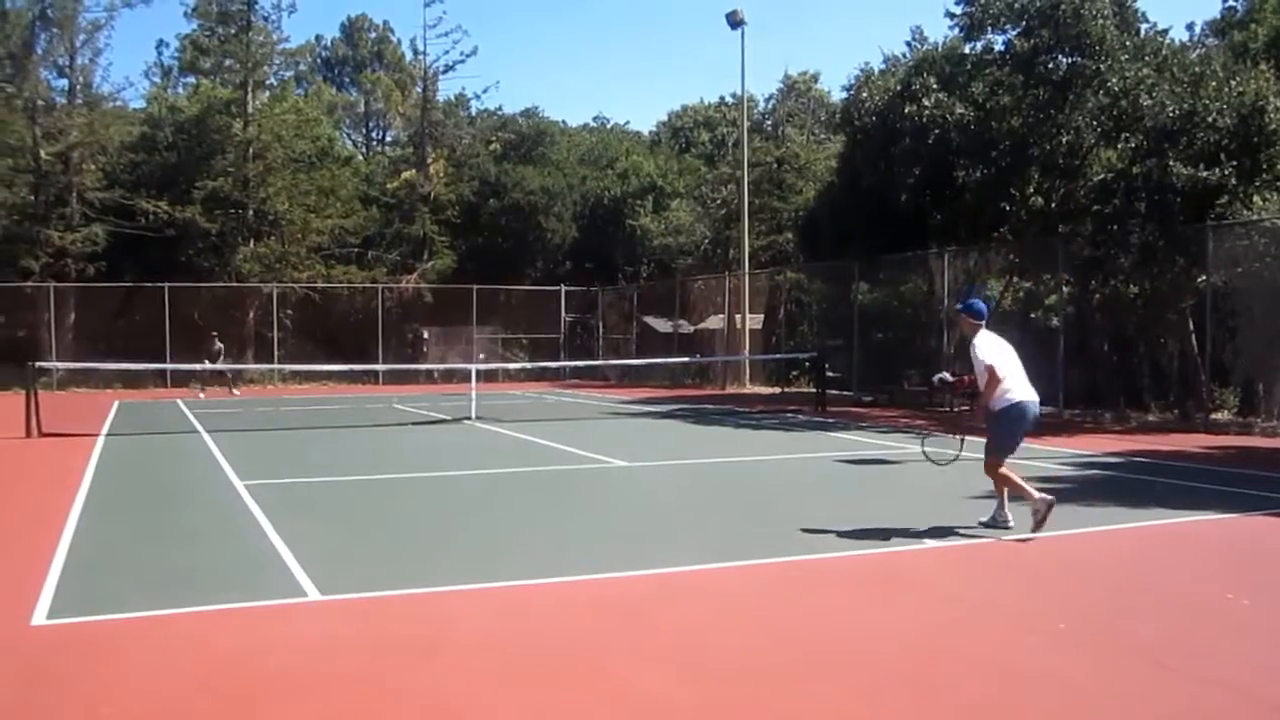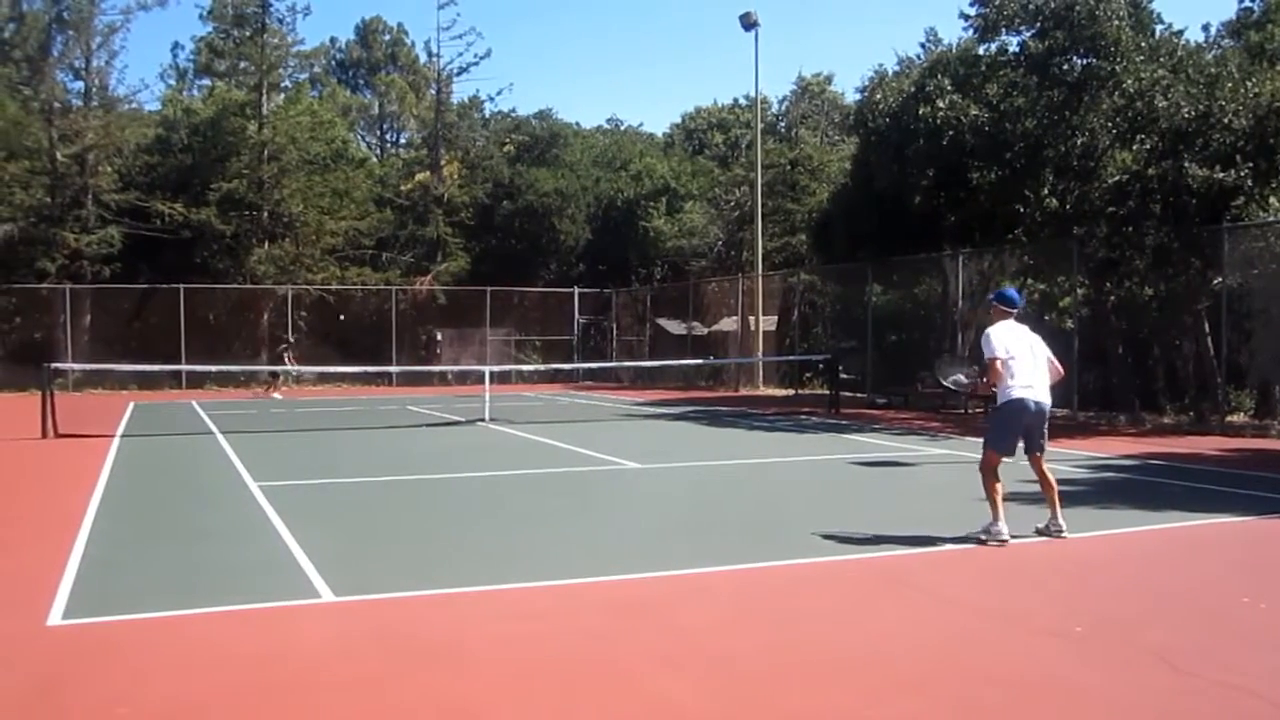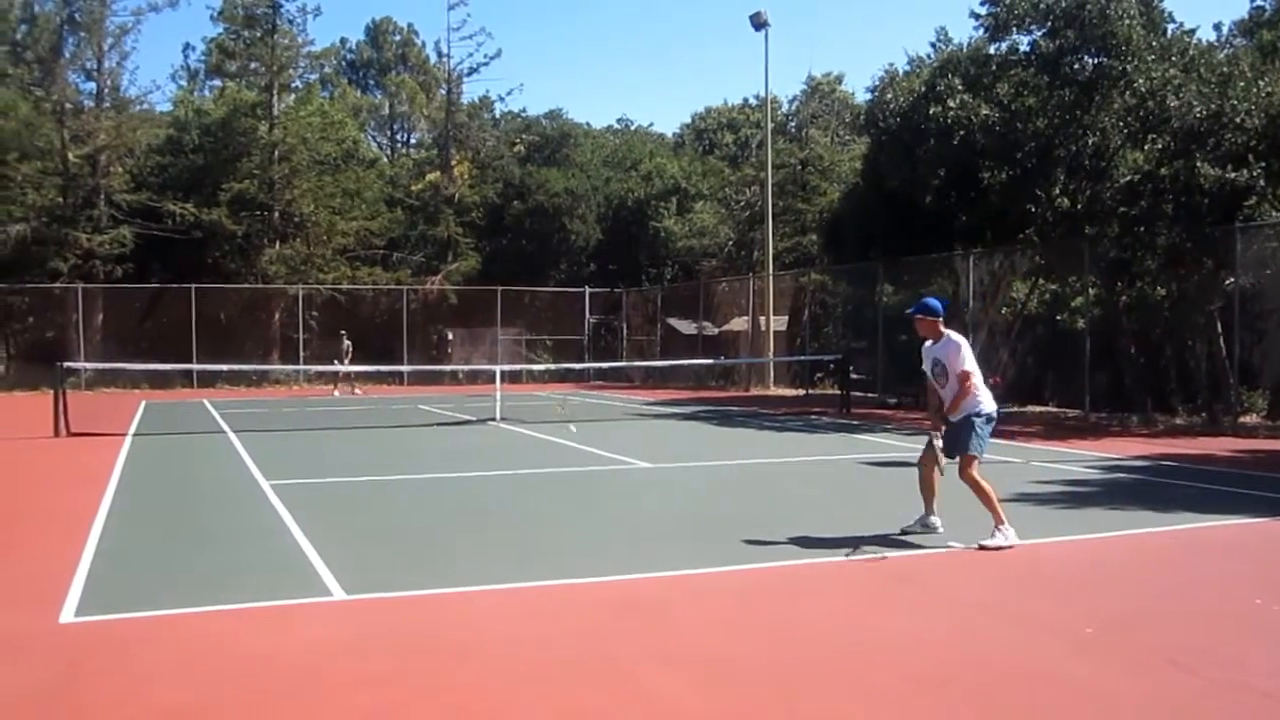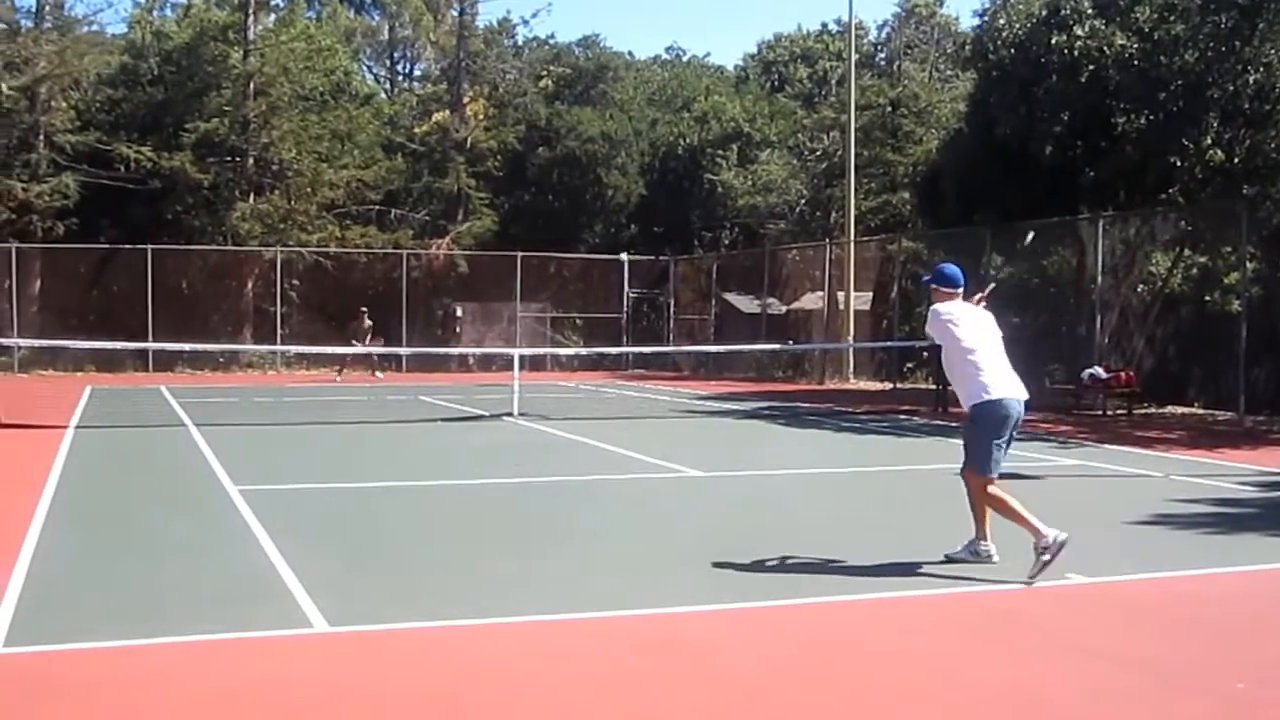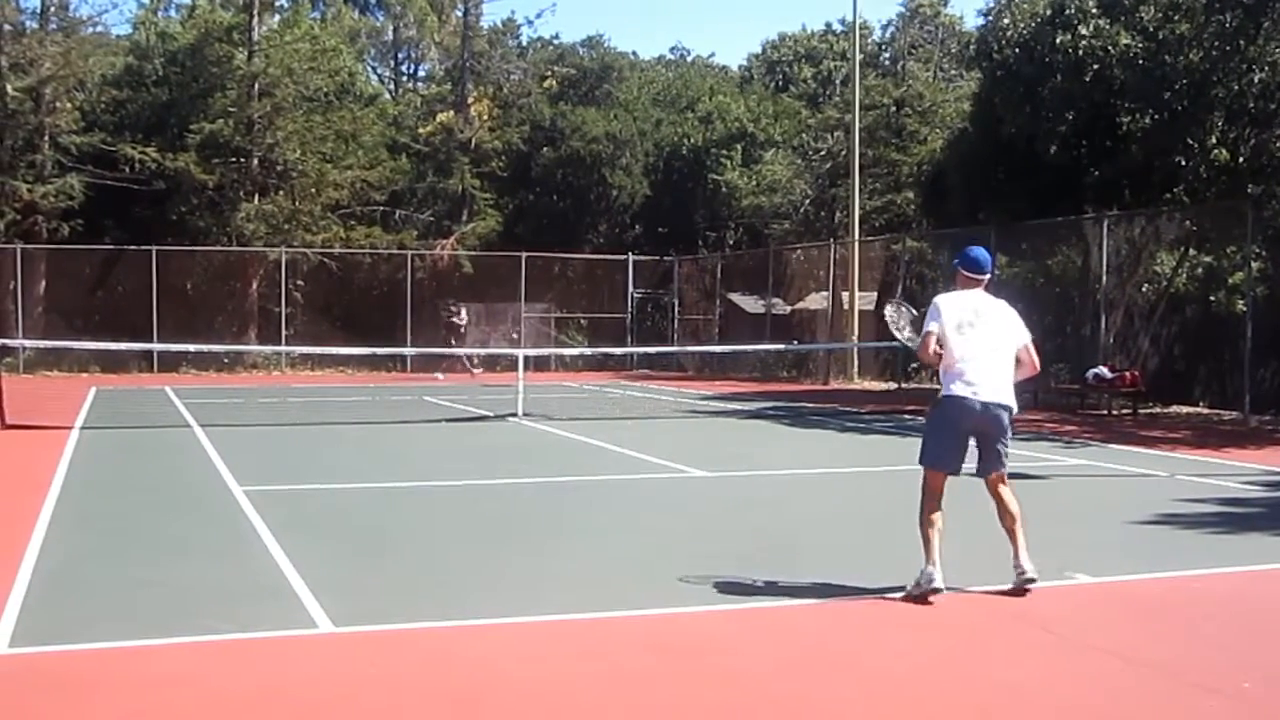
dt=1s
person 1, frame 1
left shoulder: (979, 344)
right shoulder: (993, 339)
left elbow: (995, 378)
left wrist: (982, 402)
right wrist: (986, 404)
left hip: (1014, 406)
right hip: (1028, 403)
left knee: (993, 467)
right knee: (994, 460)
left ankle: (1039, 500)
right ankle: (1001, 514)
person 1, frame 2
left shoulder: (993, 332)
right shoulder: (1031, 335)
left elbow: (996, 370)
right elbow: (1058, 372)
left wrist: (987, 385)
left hip: (1014, 403)
right hip: (1042, 403)
left knee: (988, 465)
right knee: (1038, 463)
left ankle: (997, 524)
right ankle: (1056, 521)
person 1, frame 3
left shoulder: (956, 343)
right shoulder: (928, 348)
left elbow: (967, 385)
right elbow: (932, 386)
left wrist: (942, 414)
right wrist: (935, 414)
left hip: (978, 413)
right hip: (955, 416)
left knee: (967, 471)
right knee: (925, 462)
left ankle: (1004, 529)
right ankle: (930, 518)
person 1, frame 4
left shoulder: (939, 312)
right shoulder: (982, 315)
left hip: (990, 404)
right hip: (1011, 399)
left knee: (984, 488)
right knee: (970, 474)
left ankle: (1046, 537)
right ankle: (982, 543)
person 1, frame 5
left shoulder: (944, 302)
right shoulder: (1007, 311)
left elbow: (926, 352)
right elbow: (1032, 365)
left hip: (957, 400)
right hip: (999, 404)
left knee: (933, 487)
right knee: (998, 484)
left ankle: (932, 570)
right ankle: (1022, 563)
